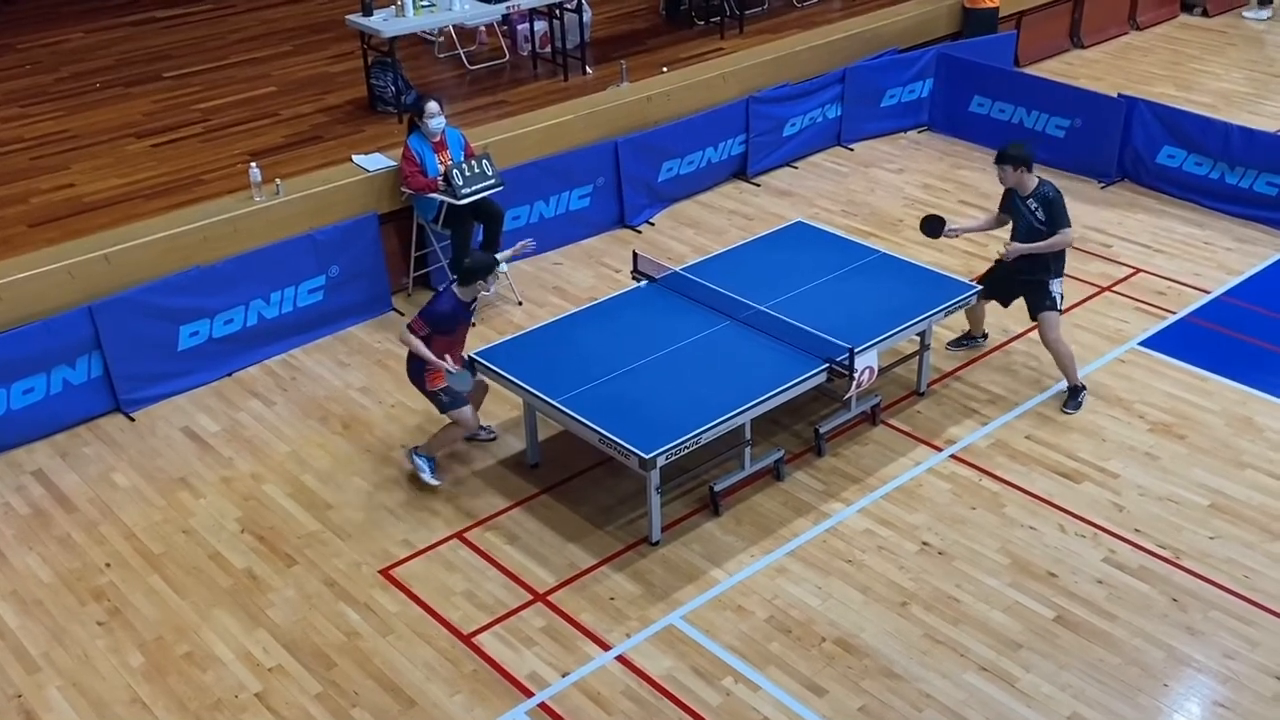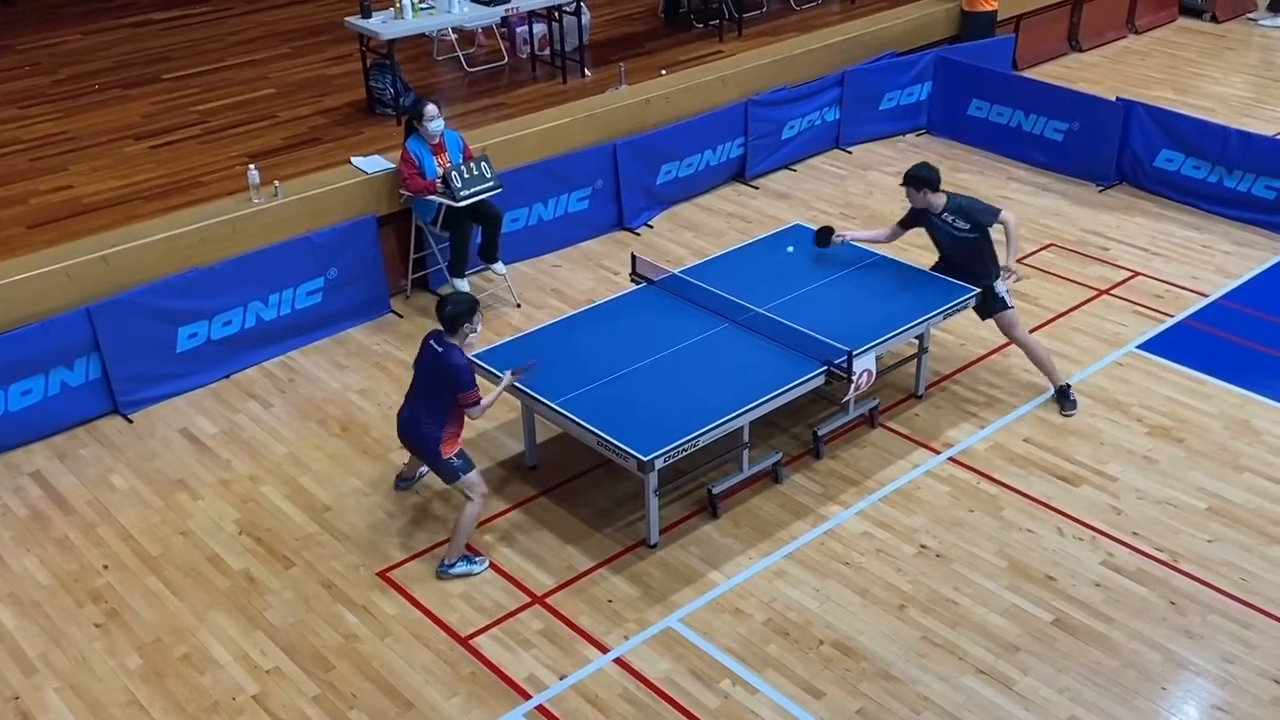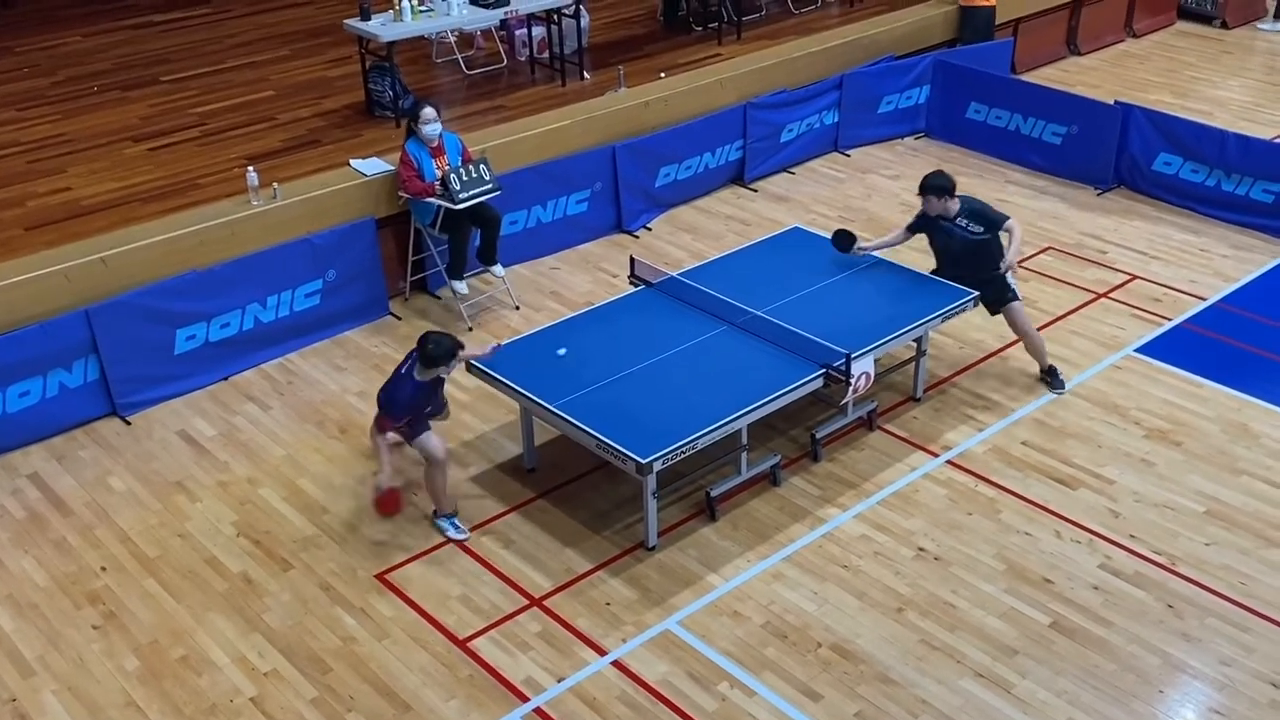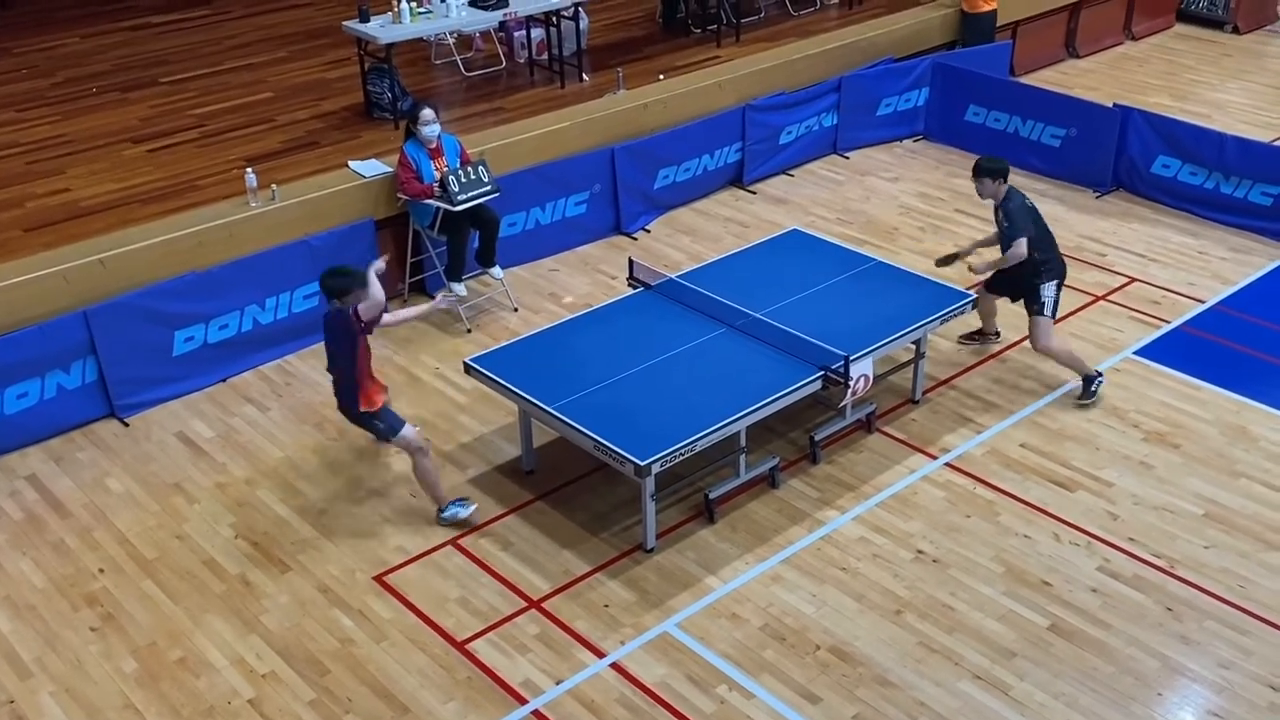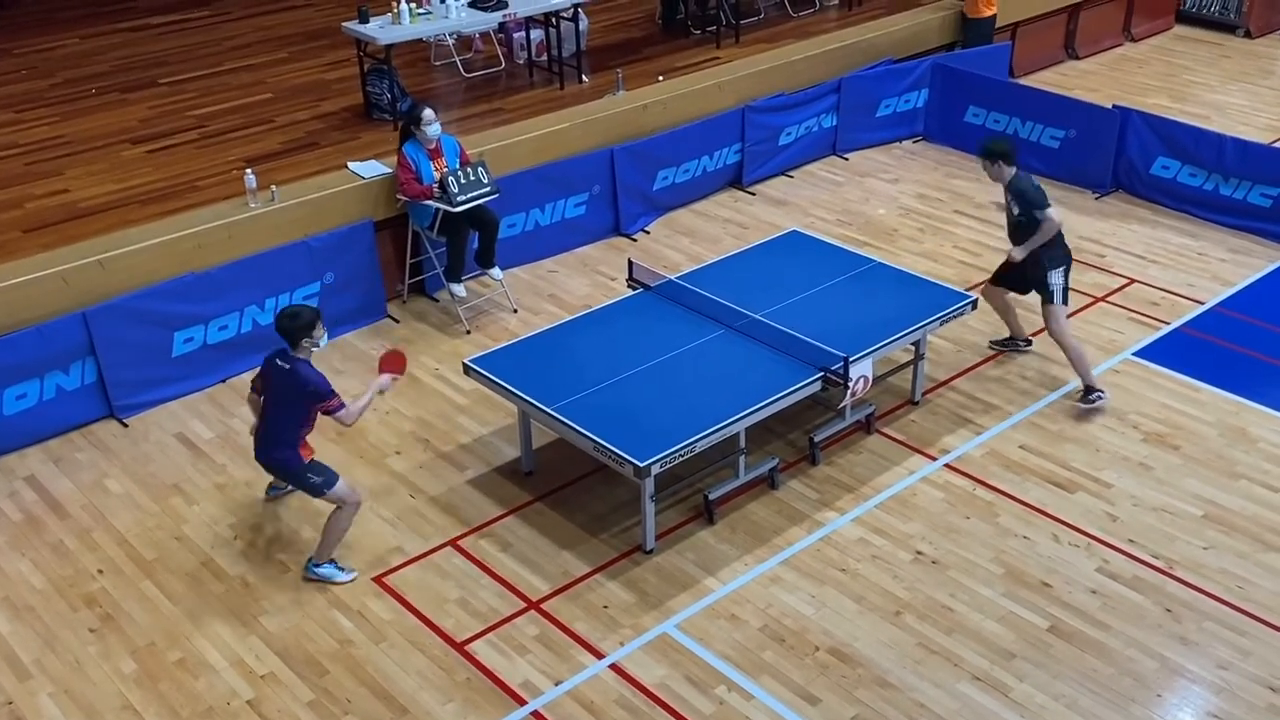
dt=0.4s
person 1, frame 1
left shoulder: (465, 284)
right shoulder: (444, 309)
left elbow: (486, 265)
right elbow: (406, 335)
left wrist: (511, 253)
right wrist: (436, 361)
left hip: (447, 361)
right hip: (429, 371)
left knee: (480, 389)
right knee: (466, 419)
left ankle: (468, 428)
right ankle: (422, 453)
person 1, frame 2
left shoulder: (433, 339)
right shoulder: (459, 366)
right elbow: (474, 411)
left wrist: (461, 351)
right wrist: (502, 386)
left hip: (407, 422)
right hip: (434, 442)
right knee: (476, 494)
left ankle: (406, 476)
right ankle: (452, 561)
person 1, frame 3
left shoulder: (430, 354)
right shoulder: (402, 396)
right elbow: (378, 431)
left wrist: (479, 354)
right wrist: (385, 471)
left hip: (428, 401)
right hip: (410, 416)
left knee: (440, 413)
right knee: (437, 455)
left ankle: (404, 435)
right ankle: (444, 513)
person 1, frame 4
left shoulder: (348, 316)
right shoulder: (340, 320)
left elbow: (386, 319)
right elbow: (376, 304)
left wrist: (430, 306)
right wrist: (371, 274)
left hip: (359, 391)
right hip: (361, 404)
left knee: (384, 403)
right knee: (419, 447)
left ankle: (385, 434)
right ankle: (445, 507)
person 1, frame 5
left shoulder: (275, 360)
right shoulder: (311, 379)
left elbow: (253, 395)
right elbow: (347, 418)
right wrist: (376, 386)
left hip: (265, 446)
right hip: (286, 458)
right knee: (350, 500)
left ankle: (278, 486)
right ankle: (319, 563)
person 2, frame 1
left shoulder: (1049, 196)
right shoulder: (1012, 192)
left elbow: (1067, 237)
right elbow: (1000, 219)
left wrist: (1024, 248)
right wrist: (964, 228)
left hip: (1044, 273)
right hip: (1015, 263)
left knee: (1050, 337)
left ankle: (1077, 387)
right ankle: (977, 335)
person 2, frame 2
left shoulder: (964, 207)
right shoulder: (920, 211)
left elbow: (1008, 221)
right elbow: (890, 234)
left wrist: (1010, 258)
right wrist: (850, 236)
left hip: (985, 276)
right hip: (949, 272)
left knee: (1017, 335)
left ankle: (1061, 387)
person 2, frame 3
left shoulder: (976, 211)
right shoulder: (929, 215)
left elbow: (1014, 227)
right elbow: (903, 234)
left wrist: (1011, 255)
right wrist: (870, 246)
left hip: (989, 272)
right hip: (952, 272)
left knee: (1023, 326)
left ankle: (1047, 368)
person 2, frame 4
left shoulder: (1013, 207)
right shoulder: (1002, 202)
left elbow: (1020, 252)
left wrist: (987, 266)
right wrist: (973, 246)
left hip: (1045, 272)
right hip: (1023, 267)
left knee: (1041, 343)
right knee: (983, 296)
left ankle: (1091, 375)
right ankle: (988, 333)
person 2, frame 5
left shoulder: (1023, 188)
right shoulder: (1015, 184)
left elbow: (1053, 221)
left wrist: (1024, 249)
left hip: (1051, 262)
right hip: (1032, 259)
left knee: (1055, 328)
right knee: (990, 292)
left ankle: (1092, 387)
right ankle: (1018, 338)
person 3, frame 1
left shoulder: (454, 135)
right shoulder: (413, 145)
right elbow: (410, 180)
right wrist: (435, 184)
right hip: (435, 201)
left knee: (495, 213)
right knee: (464, 222)
left ankle: (490, 255)
right ankle: (459, 270)
person 3, frame 2
left shoulder: (453, 137)
right shoulder: (412, 147)
left elbow: (470, 163)
right elbow: (409, 182)
right wrist: (433, 186)
right hip: (434, 203)
left knee: (494, 215)
right knee: (463, 223)
left ankle: (489, 257)
right ankle: (457, 273)
person 3, frame 3
left shoulder: (452, 140)
right shoulder: (411, 150)
left elbow: (469, 165)
right elbow: (408, 184)
right wrist: (432, 188)
right hip: (432, 206)
left knee: (493, 217)
right knee: (462, 225)
left ankle: (488, 259)
right ankle: (455, 275)
person 3, frame 4
left shoulder: (451, 142)
right shoulder: (410, 152)
right elbow: (407, 186)
right wrist: (431, 190)
right hip: (431, 208)
left knee: (491, 219)
right knee: (461, 227)
left ankle: (486, 260)
right ankle: (454, 276)
person 3, frame 5
left shoulder: (450, 142)
right shoulder: (408, 152)
right elbow: (406, 187)
right wrist: (430, 191)
right hip: (430, 209)
left knee: (491, 220)
right knee: (460, 228)
left ankle: (486, 261)
right ankle: (453, 277)
